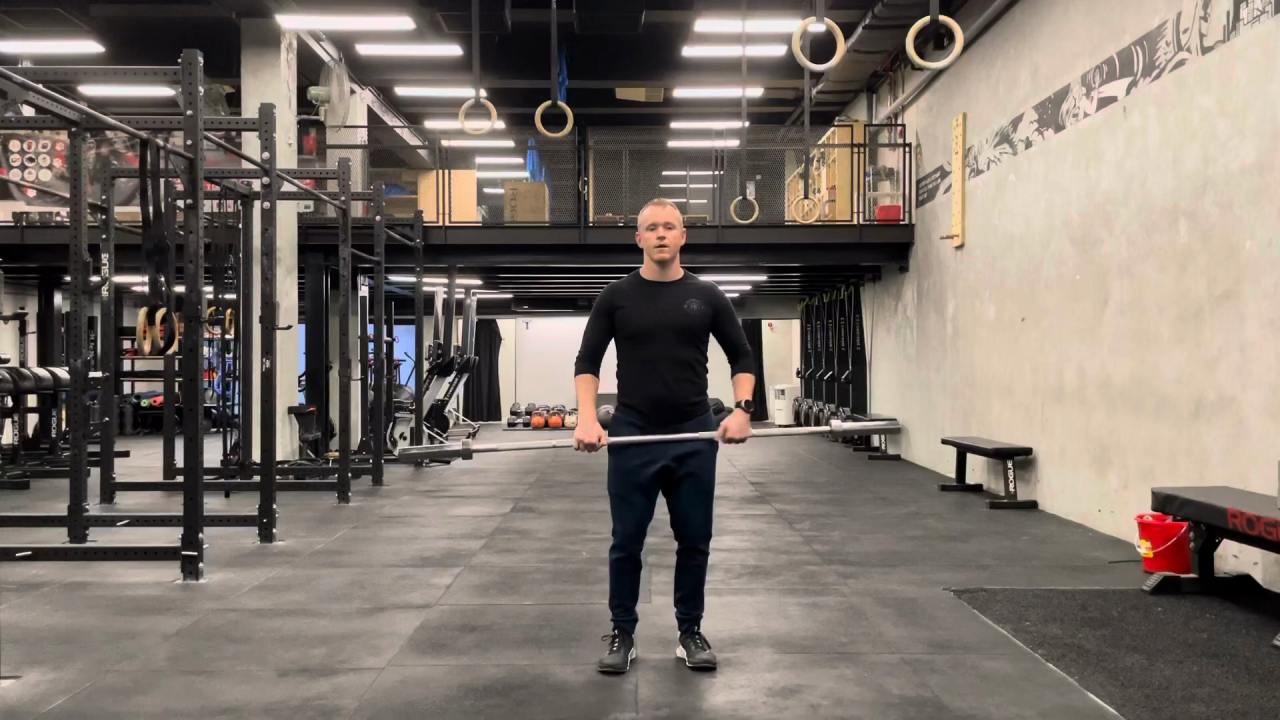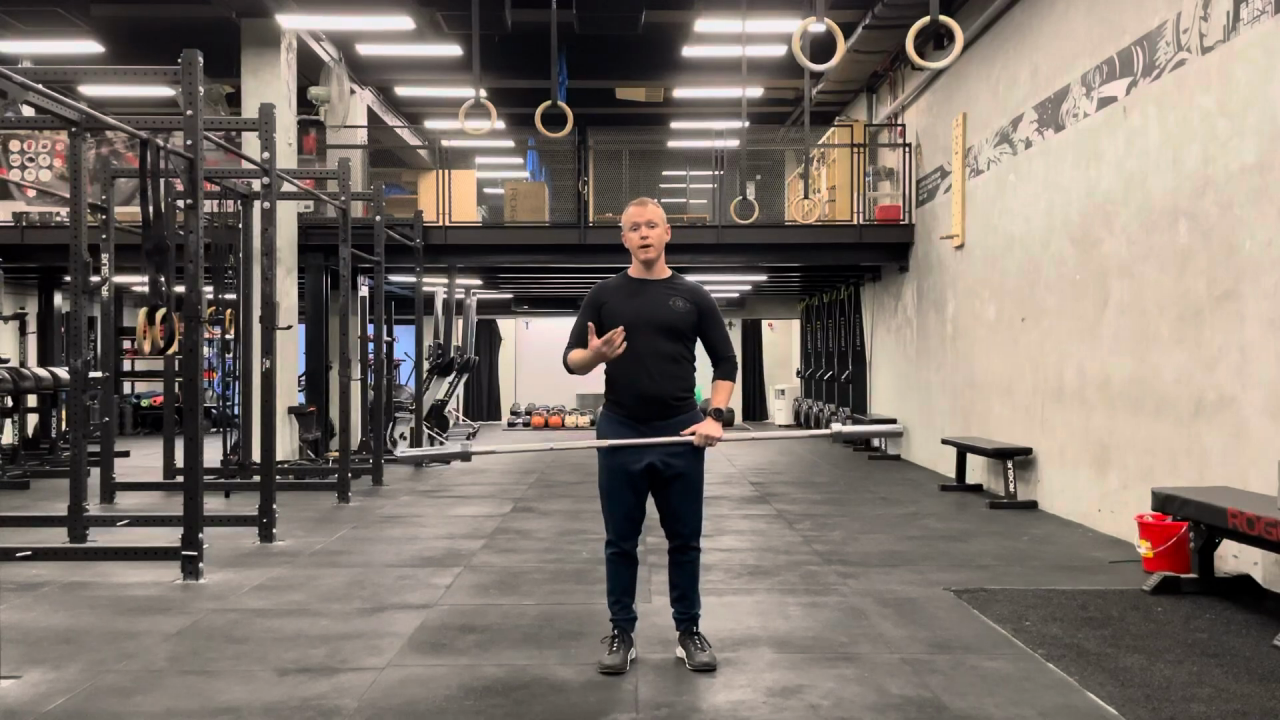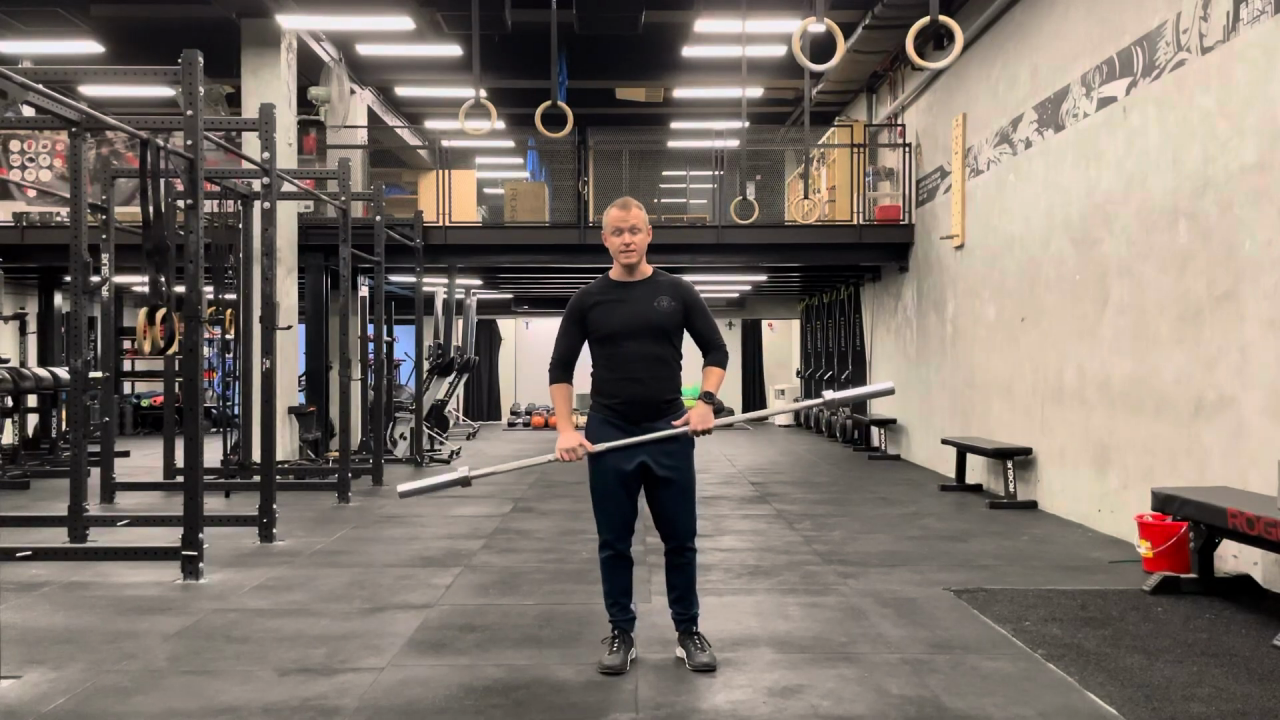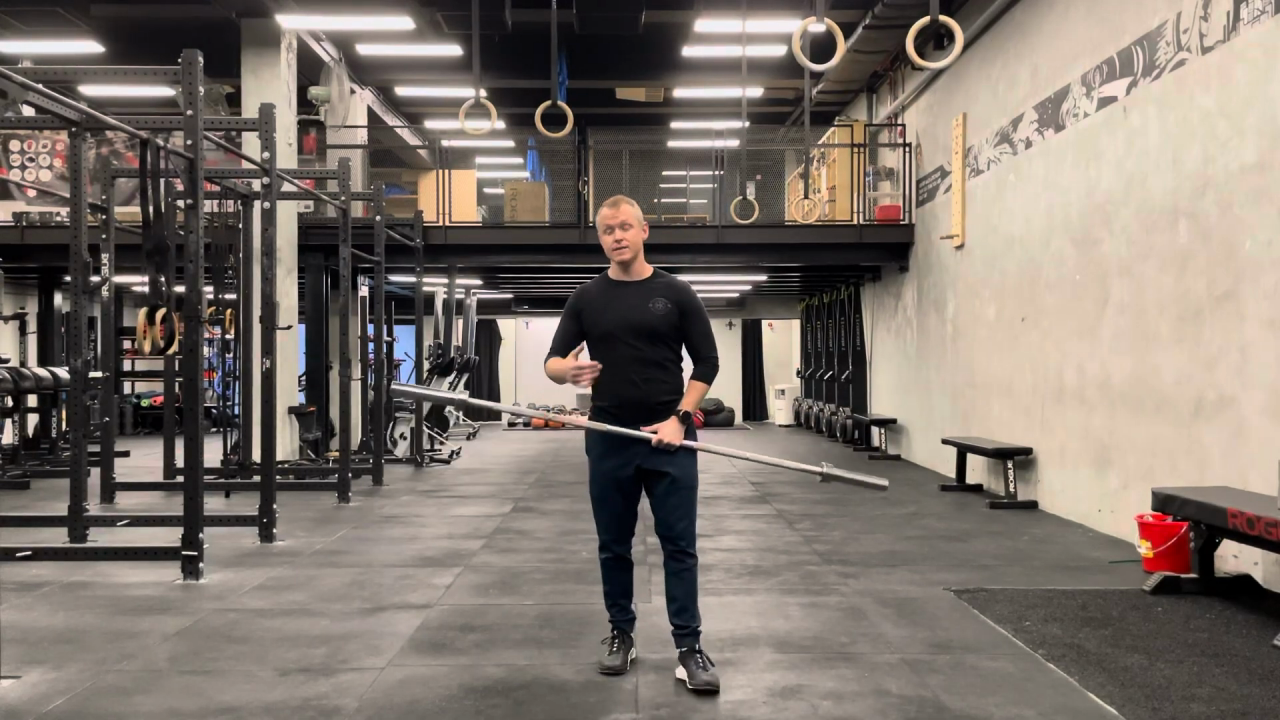
dt=0.7s
person 1, frame 1
left shoulder: (707, 296)
right shoulder: (616, 296)
left elbow: (741, 356)
right elbow: (587, 361)
left wrist: (741, 408)
right wrist: (587, 418)
left hip: (694, 435)
right hip: (632, 433)
left knee: (695, 541)
right knee: (627, 539)
left ankle: (689, 631)
right ankle: (622, 632)
person 1, frame 2
left shoulder: (693, 296)
right shoulder: (604, 294)
left elbow: (725, 361)
right elbow: (572, 356)
left wrist: (714, 415)
right wrist: (593, 354)
left hip: (680, 432)
right hip: (620, 430)
left knee: (685, 539)
right knee: (621, 540)
left ankle: (688, 631)
right ankle: (622, 632)
person 1, frame 3
left shoulder: (677, 292)
right shoulder: (588, 300)
left elbow: (716, 350)
right elbow: (560, 367)
left wrist: (706, 401)
right wrist: (565, 428)
left hip: (669, 431)
right hip: (609, 434)
left knee: (680, 539)
right knee: (614, 542)
left ankle: (688, 631)
right ankle: (621, 633)
person 1, frame 4
left shoulder: (676, 293)
right shoulder: (587, 298)
left elbow: (706, 362)
right elbow: (552, 364)
left wrist: (680, 418)
right wrist: (567, 368)
left hip: (669, 436)
right hip: (609, 438)
left knee: (679, 544)
right knee: (613, 544)
left ankle: (689, 647)
right ankle: (621, 633)
